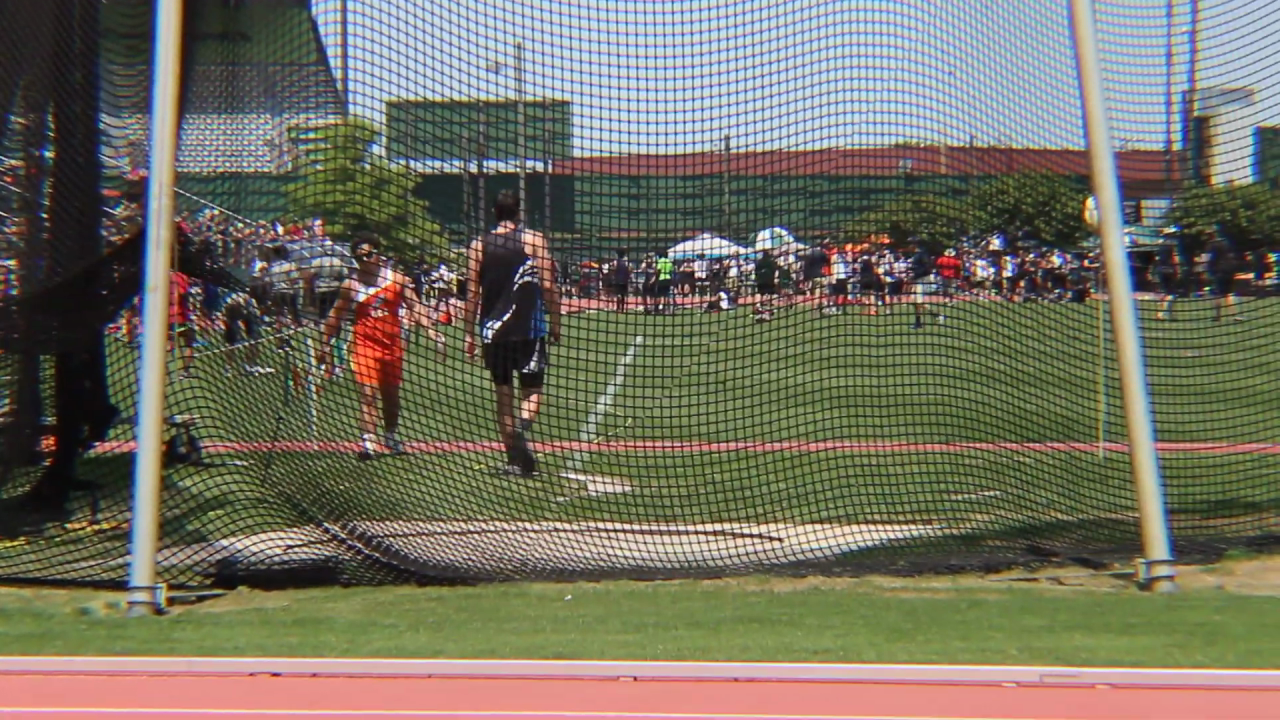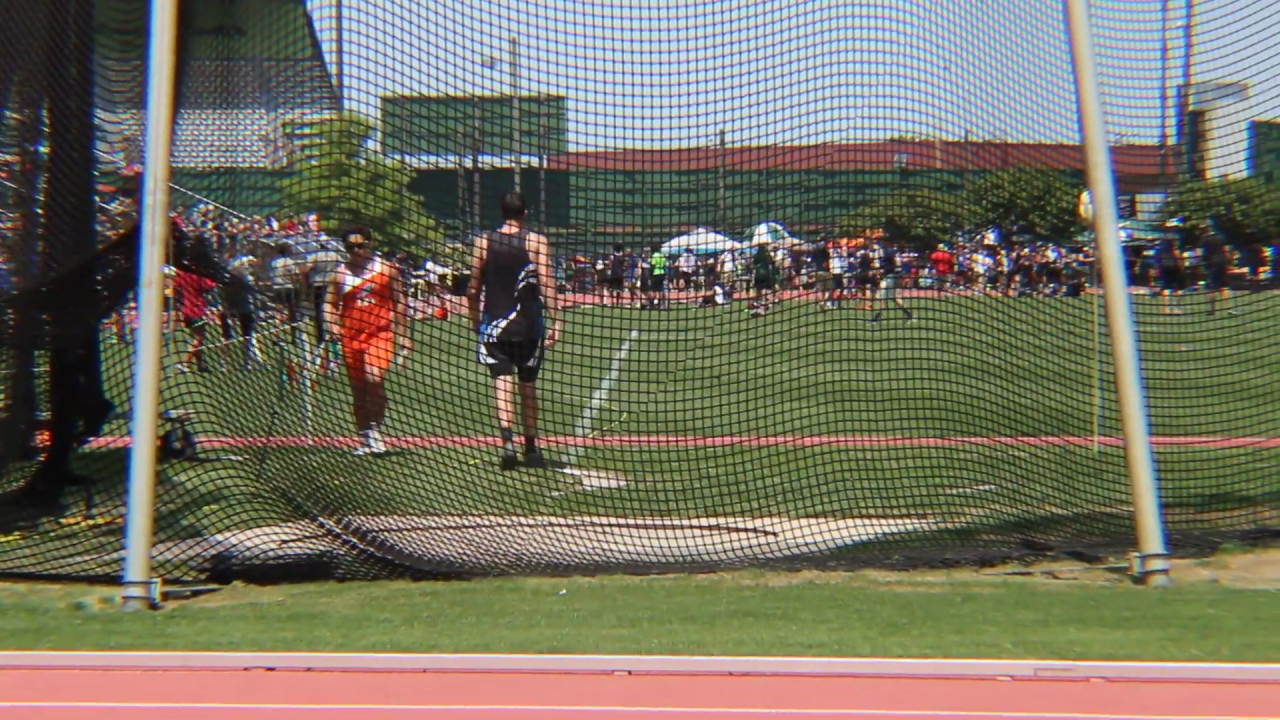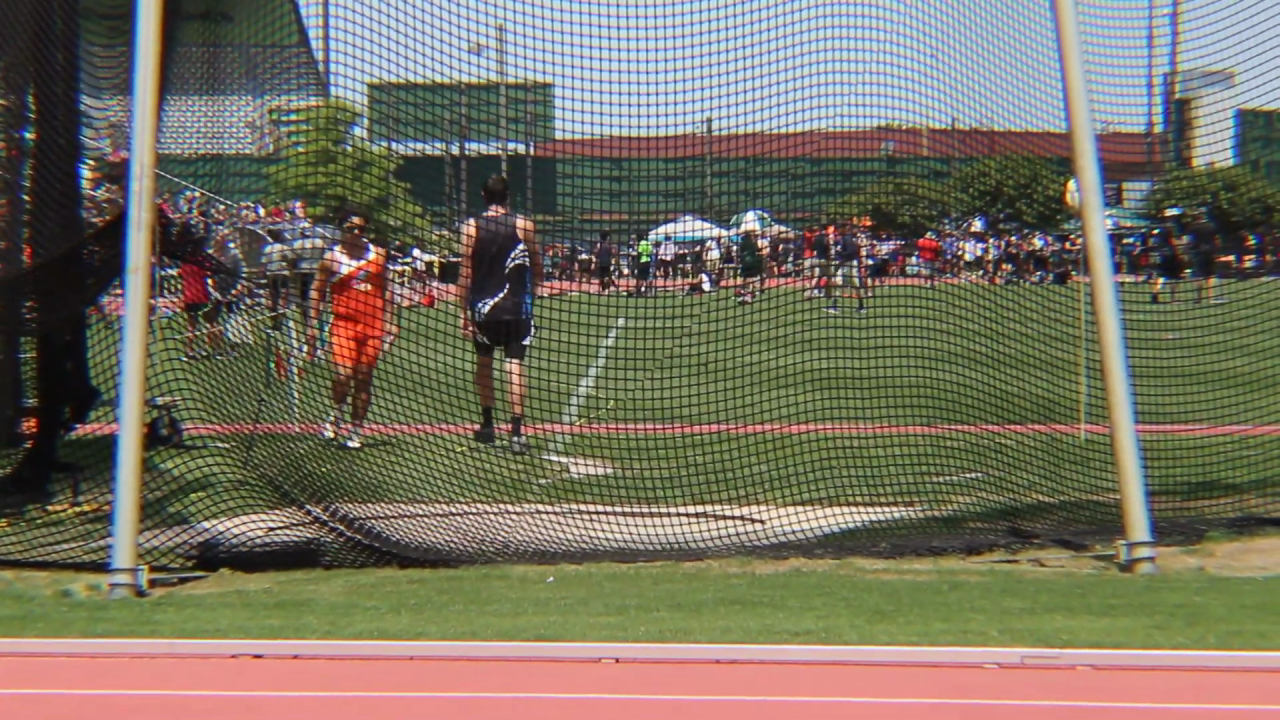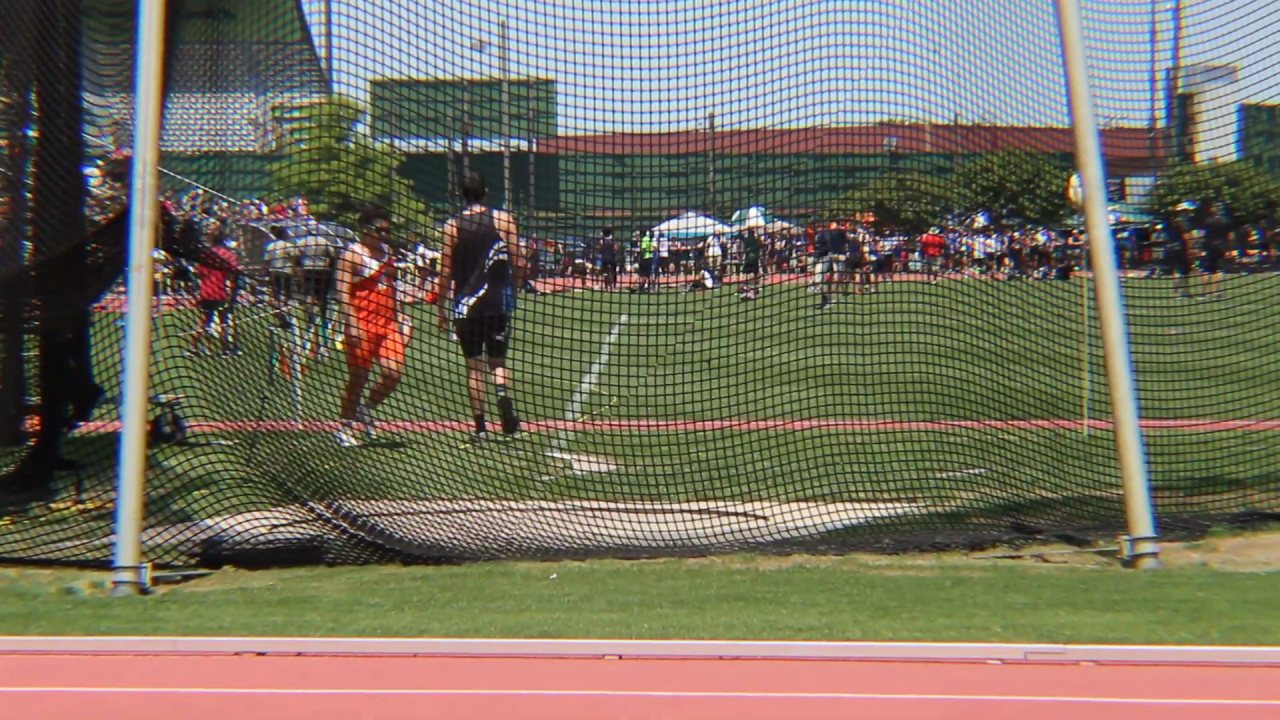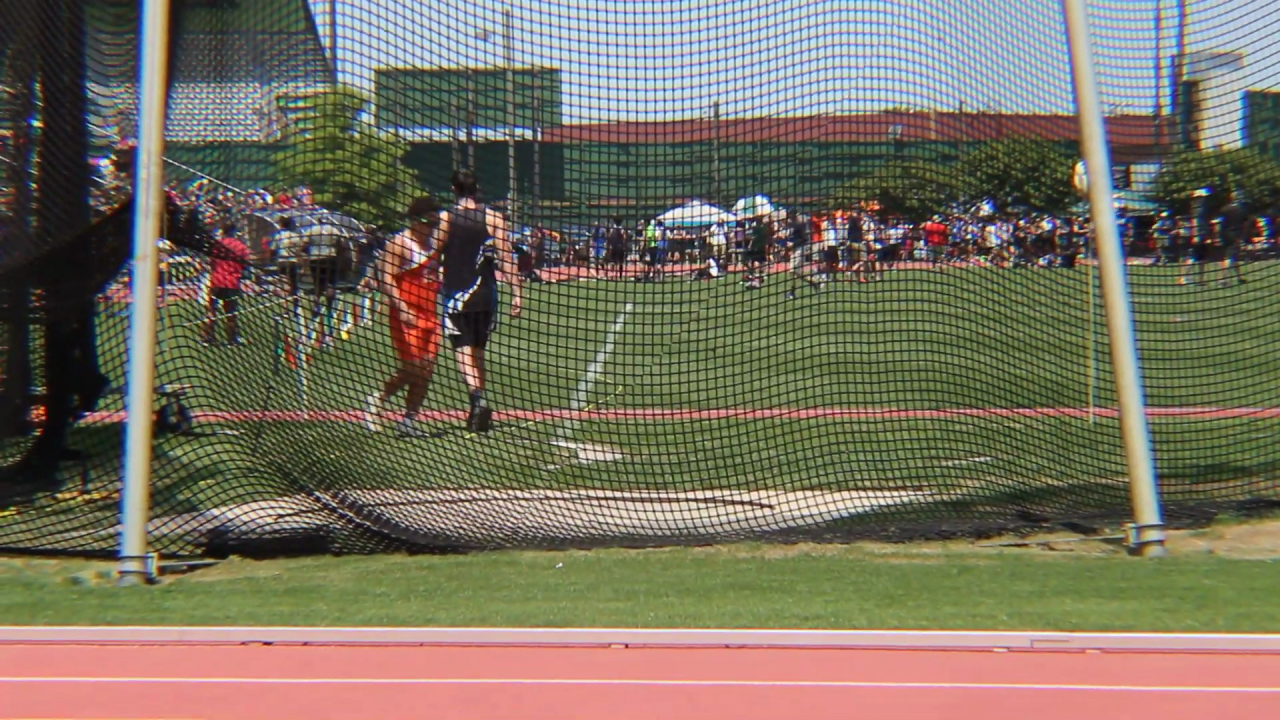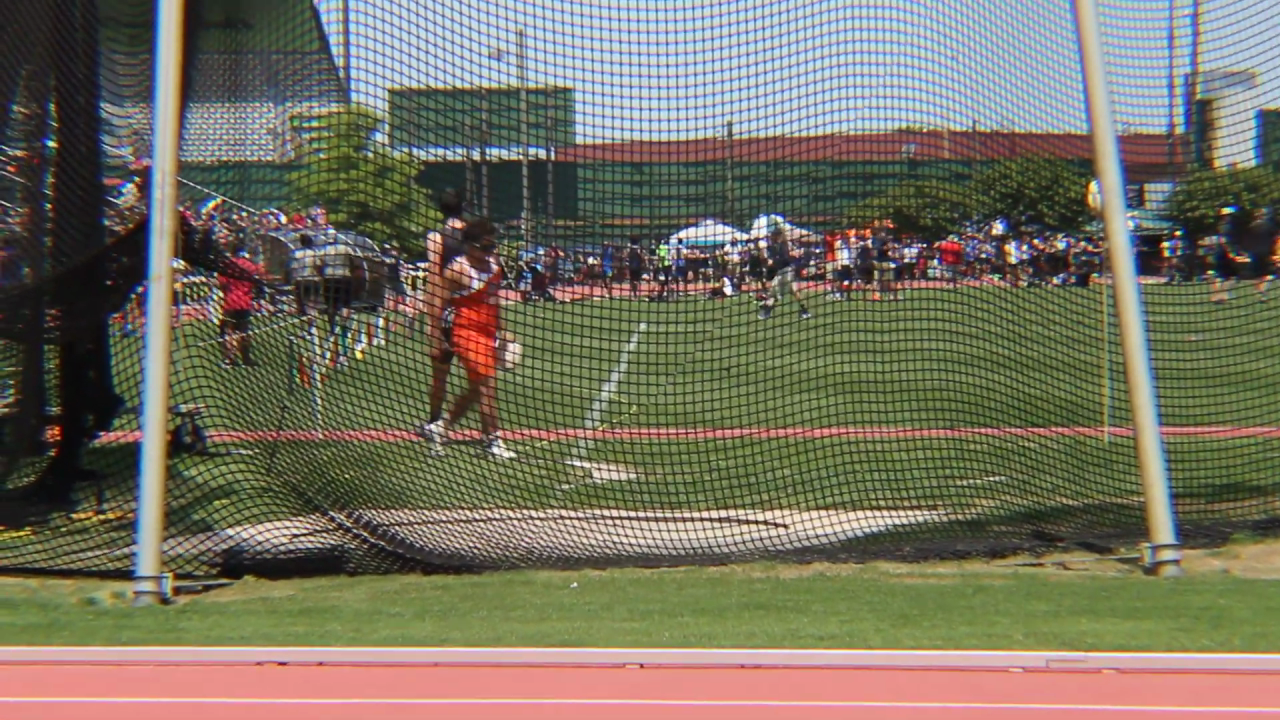
dt=0.4s
person 1, frame 1
left shoulder: (479, 244)
right shoulder: (534, 239)
left elbow: (473, 293)
right elbow: (548, 286)
left wrist: (469, 334)
right wrist: (556, 321)
left hip: (493, 330)
right hip: (528, 328)
left knee: (503, 391)
right knee: (532, 389)
left ankle: (513, 459)
right ankle: (522, 427)
person 1, frame 2
left shoulder: (484, 242)
right shoulder: (537, 241)
left elbow: (474, 289)
right elbow: (546, 285)
left wrist: (475, 320)
right wrist: (555, 323)
left hip: (494, 327)
right hip: (530, 327)
left knee: (502, 383)
right knee: (527, 386)
left ankle: (508, 439)
right ankle: (531, 450)
person 1, frame 3
left shoulder: (472, 226)
right shoulder: (524, 224)
left elbow: (465, 273)
right elbow: (537, 269)
left wrist: (464, 312)
right wrist: (530, 290)
left hip: (483, 308)
right hip: (517, 308)
left knee: (484, 363)
right knee: (515, 367)
left ankle: (487, 424)
right ankle: (516, 433)
person 1, frame 4
left shoulder: (453, 226)
right shoulder: (503, 220)
left elbow: (447, 272)
right elbow: (518, 265)
left wrist: (442, 309)
right wrist: (512, 293)
left hip: (465, 306)
right hip: (498, 304)
left knee: (474, 365)
right knee: (497, 360)
left ankle: (480, 427)
right ankle: (503, 394)
person 1, frame 5
left shoulder: (444, 218)
right shoulder: (494, 217)
left elbow: (435, 259)
right elbow: (504, 258)
right wrist: (517, 293)
left hip: (456, 298)
right hip: (486, 297)
left knee: (462, 354)
right knee: (477, 353)
left ankle: (479, 400)
right ankle: (476, 413)
person 1, frame 6
left shoulder: (436, 239)
left elbow: (433, 281)
left wrist: (432, 319)
left hip: (447, 316)
left knee: (440, 371)
left ankle: (435, 425)
person 2, frame 1
left shoulder: (397, 278)
right shoulder: (350, 284)
left elbow: (414, 306)
right elbow: (336, 315)
left wrist: (431, 331)
right wrist: (325, 343)
left hip: (392, 345)
right hip: (364, 346)
left knee: (391, 395)
right knee: (367, 395)
left ankle: (390, 435)
right ankle: (369, 444)
person 2, frame 2
left shoulder: (387, 269)
right shoulder: (339, 275)
left elbow: (399, 303)
right elbow: (330, 304)
left wrist: (403, 334)
right wrist: (332, 325)
left hip: (379, 336)
right hip: (351, 339)
left knee: (375, 380)
right knee: (359, 391)
left ankle: (376, 432)
right ankle: (365, 437)
person 2, frame 3
left shoulder: (379, 254)
right shoulder: (331, 258)
left elbow: (386, 289)
right elbow: (317, 292)
left wrist: (390, 320)
right wrist: (313, 325)
left hip: (373, 325)
right hip: (345, 324)
left knee: (364, 378)
right knee: (343, 374)
left ankle: (355, 429)
right ankle: (335, 415)
person 2, frame 4
left shoulder: (386, 250)
right shoulder: (351, 254)
right elbow: (342, 290)
left wrist: (401, 313)
right wrist: (352, 324)
left hip: (388, 322)
right hip: (362, 325)
left knee: (393, 372)
right knee: (358, 377)
left ankle: (367, 410)
right ankle: (345, 427)
person 2, frame 5
left shoulder: (431, 243)
right shoulder: (398, 245)
right elbow: (386, 279)
left wrist: (433, 311)
right wrist: (405, 309)
left hip: (429, 317)
right hip: (404, 316)
left knee: (426, 371)
right knee: (410, 370)
left ankle: (409, 419)
right ankle: (378, 400)
person 2, frame 6
left shoulder: (493, 265)
right shoulder: (457, 270)
left wrist: (502, 332)
left hip: (489, 337)
right hip: (470, 337)
left knee: (476, 391)
right knee: (486, 389)
left ankle: (440, 427)
right ankle: (493, 442)
